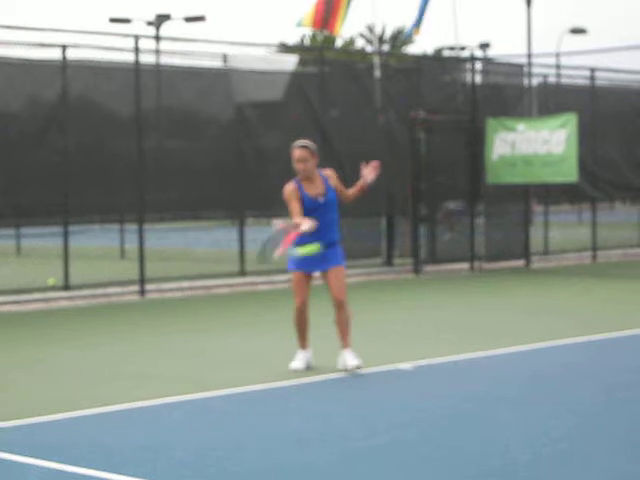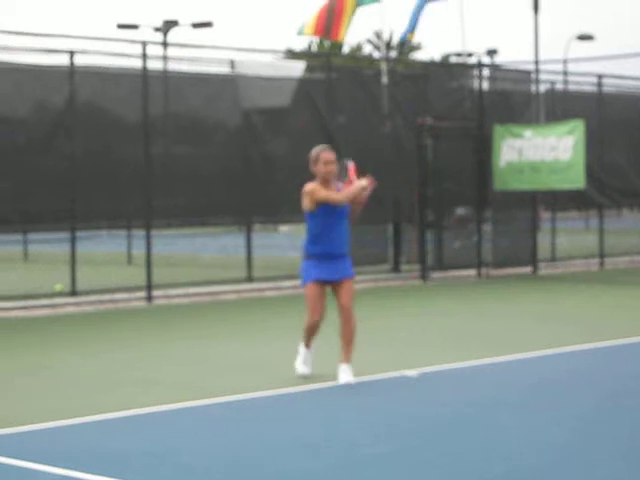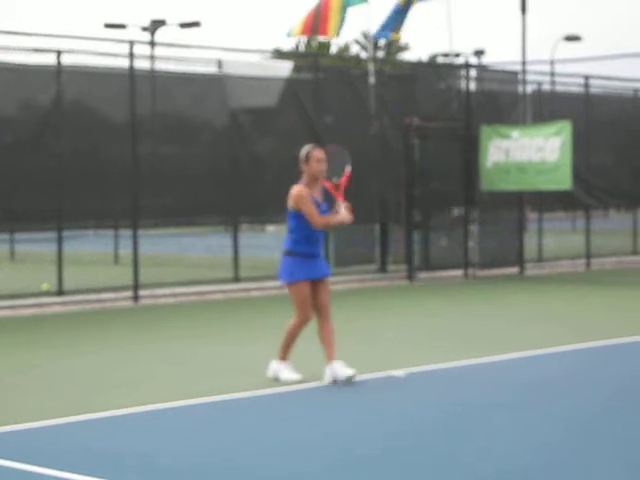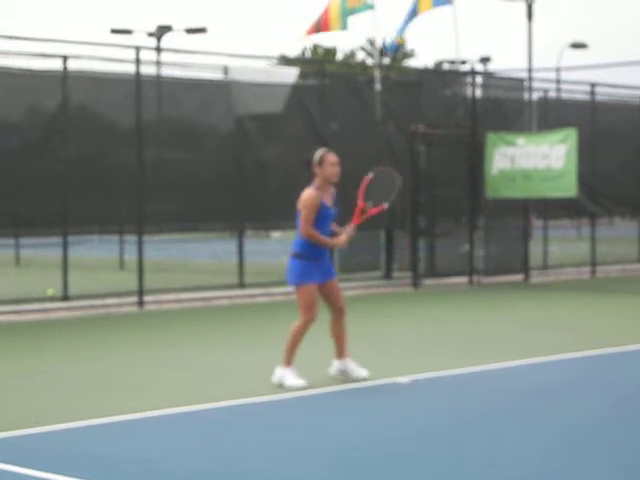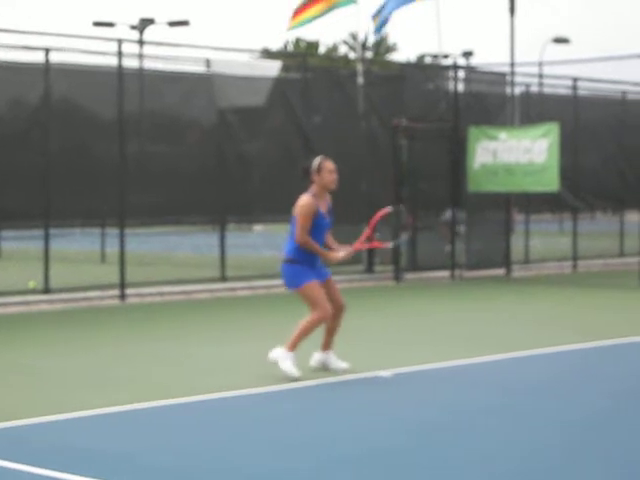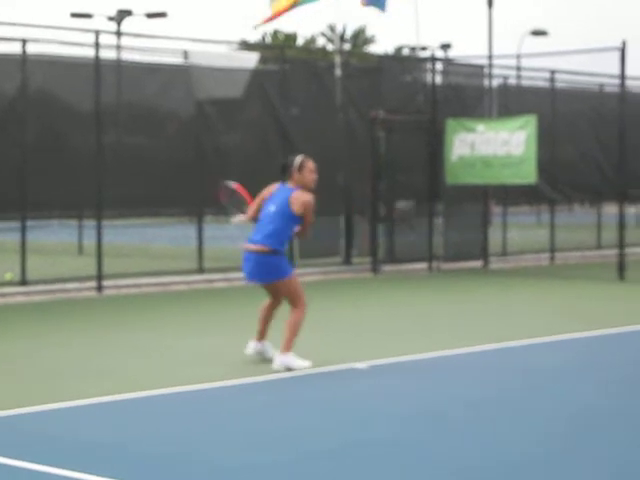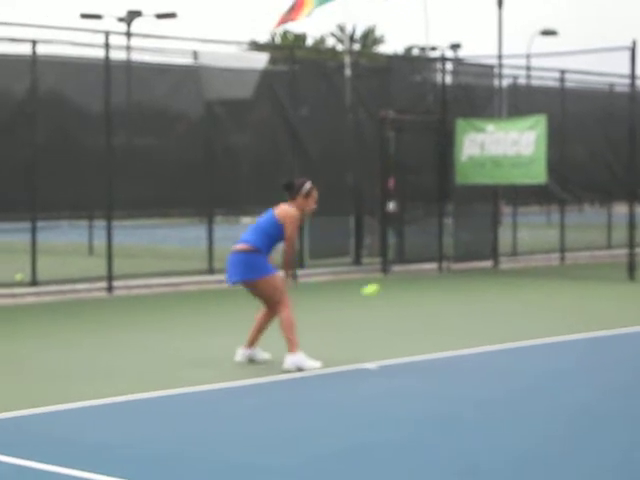
dt=0.3s
person 1, frame 1
left shoulder: (329, 175)
right shoulder: (291, 189)
left elbow: (346, 197)
right elbow: (297, 218)
left wrist: (365, 182)
right wrist: (304, 222)
left hip: (331, 249)
right hip: (304, 252)
left knee: (339, 299)
right knee: (300, 305)
left ankle: (346, 353)
right ankle: (304, 352)
person 1, frame 2
left shoulder: (339, 186)
right shoulder: (311, 189)
left elbow: (350, 214)
right elbow: (341, 199)
left wrist: (363, 195)
right wrist: (360, 185)
left hip: (341, 260)
right hip: (316, 262)
left knee: (347, 311)
right knee: (315, 318)
left ankle: (345, 367)
right ankle: (306, 346)
person 1, frame 3
left shoulder: (319, 188)
right shoulder: (299, 191)
right elbow: (318, 223)
left wrist: (338, 214)
right wrist: (342, 219)
left hip: (316, 260)
right hip: (296, 261)
left knee: (324, 312)
right knee: (304, 316)
left ankle: (333, 366)
right ankle: (279, 363)
person 1, frame 4
left shoulder: (331, 191)
right shoulder: (310, 195)
right elbow: (306, 231)
left wrist: (342, 232)
right wrist: (333, 242)
left hip: (322, 261)
right hip: (304, 262)
left knee: (339, 309)
right knee: (308, 317)
left ankle: (342, 362)
right ankle: (284, 369)
person 1, frame 5
left shoulder: (327, 200)
right shoulder: (307, 202)
right elbow: (301, 238)
left wrist: (338, 249)
right wrist: (327, 255)
left hip: (313, 265)
right hip: (297, 265)
left knee: (339, 306)
right knee: (322, 312)
left ankle: (324, 355)
right ankle: (285, 352)
person 1, frame 6
left shoulder: (274, 188)
right shoulder: (306, 199)
left elbow: (251, 214)
right elbow: (303, 231)
left hip: (251, 255)
right hip: (269, 258)
left knee: (276, 297)
right knee: (299, 304)
left ankle: (259, 343)
right ankle: (285, 356)
person 1, frame 7
left shoulder: (280, 211)
right shoulder: (292, 212)
right elbow: (290, 248)
left wrist: (277, 275)
right wrist: (287, 271)
left hip: (238, 260)
right hip: (250, 258)
left knee: (273, 305)
right knee: (284, 304)
left ankle: (247, 349)
right ankle: (294, 355)
